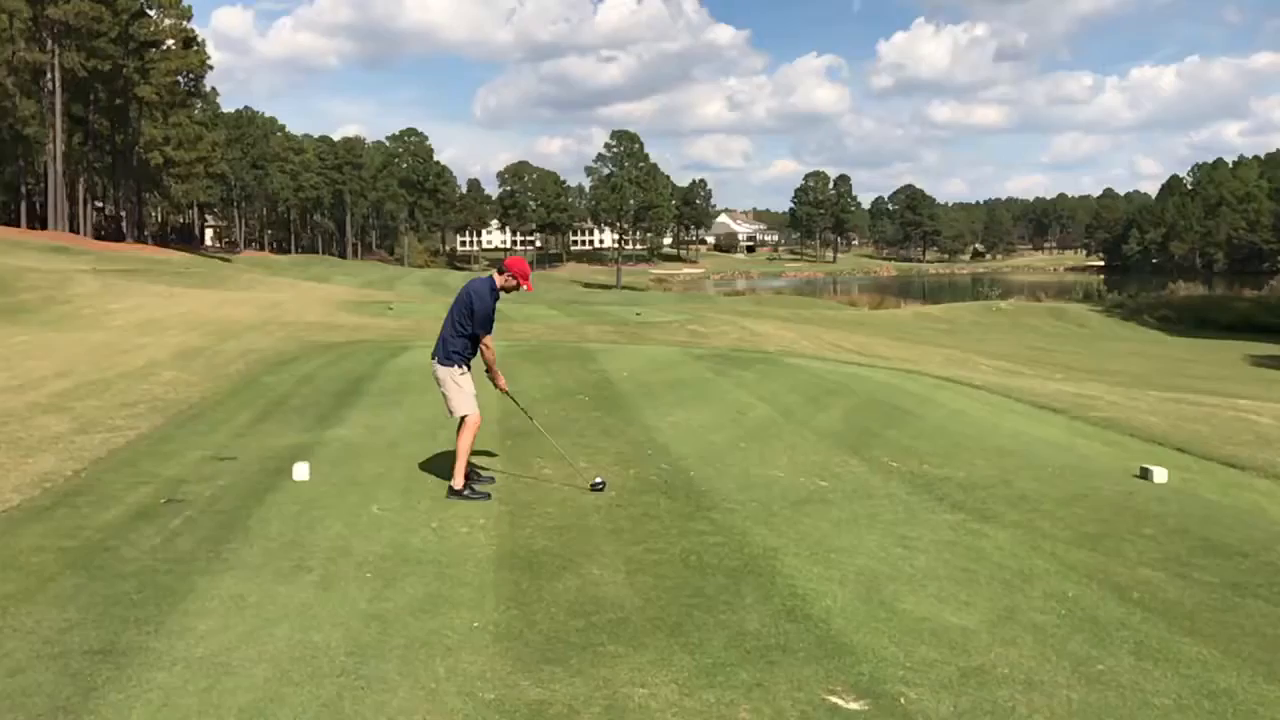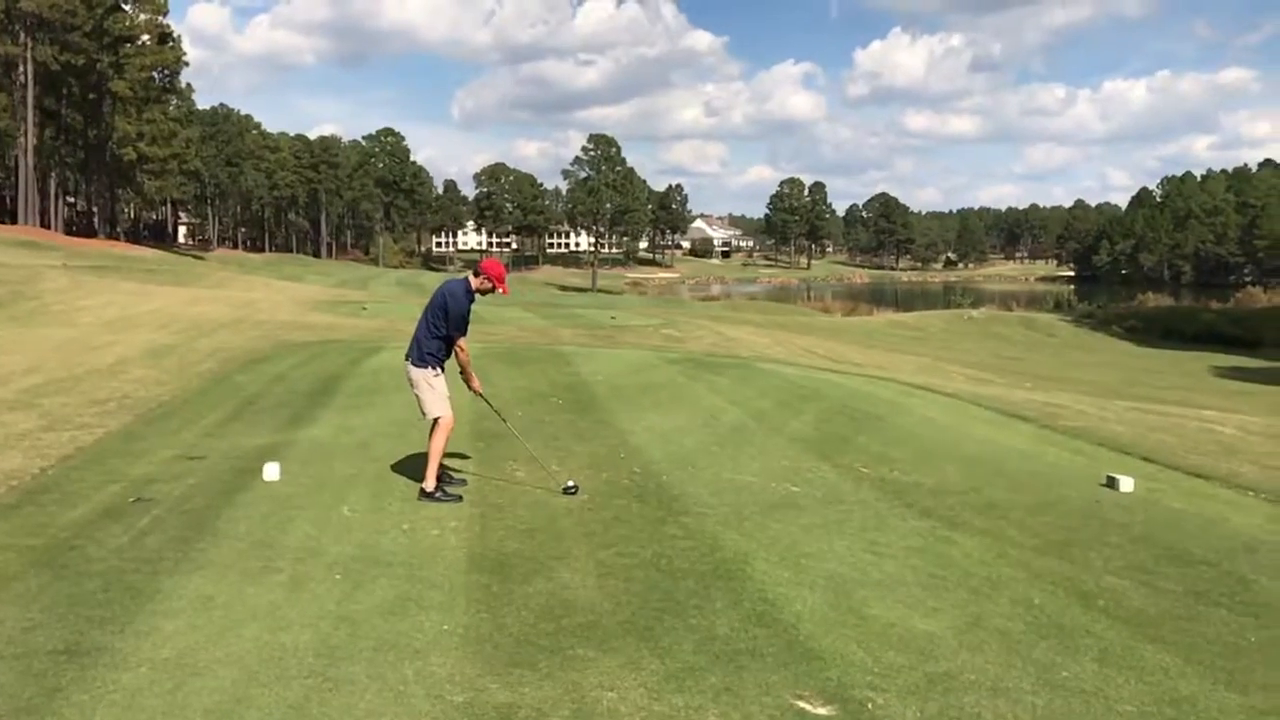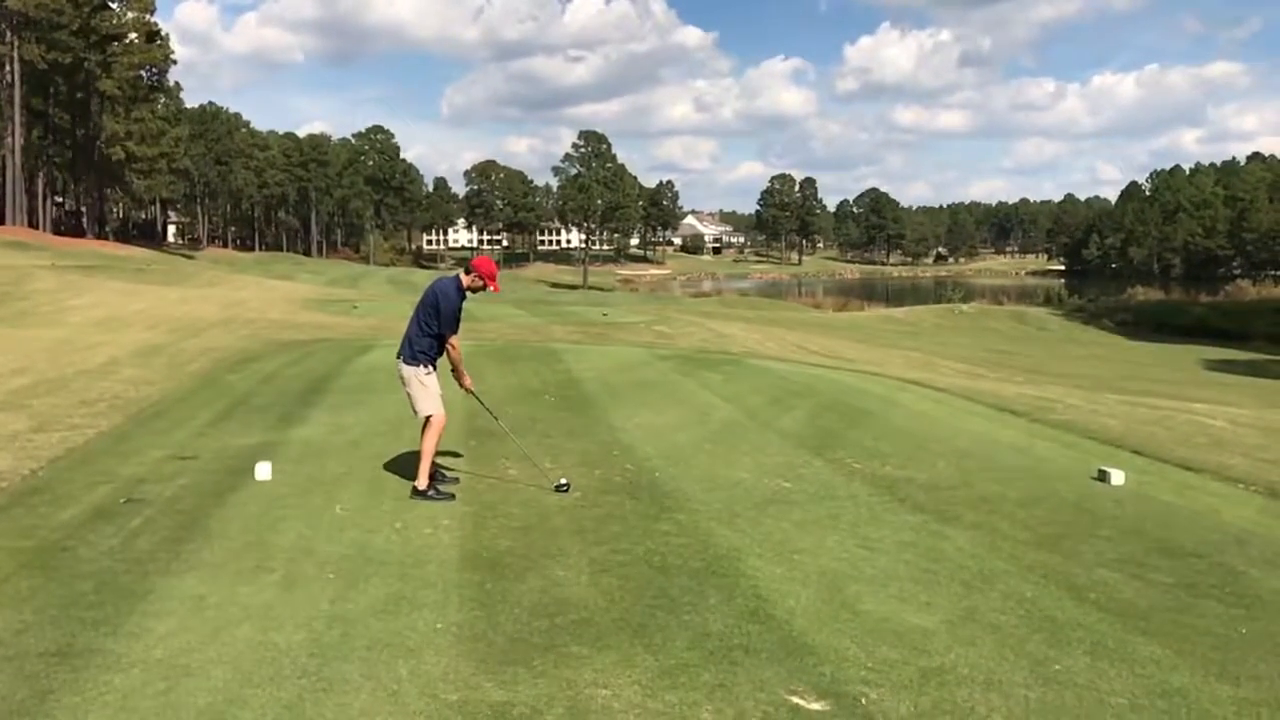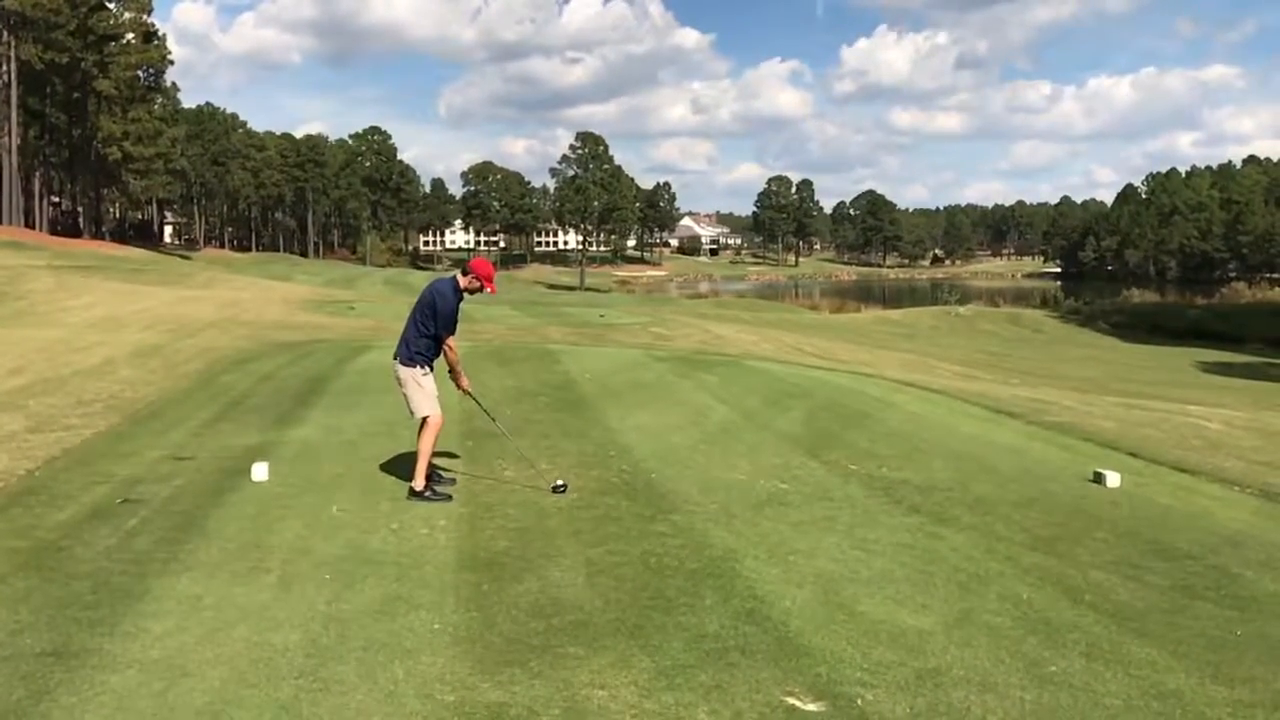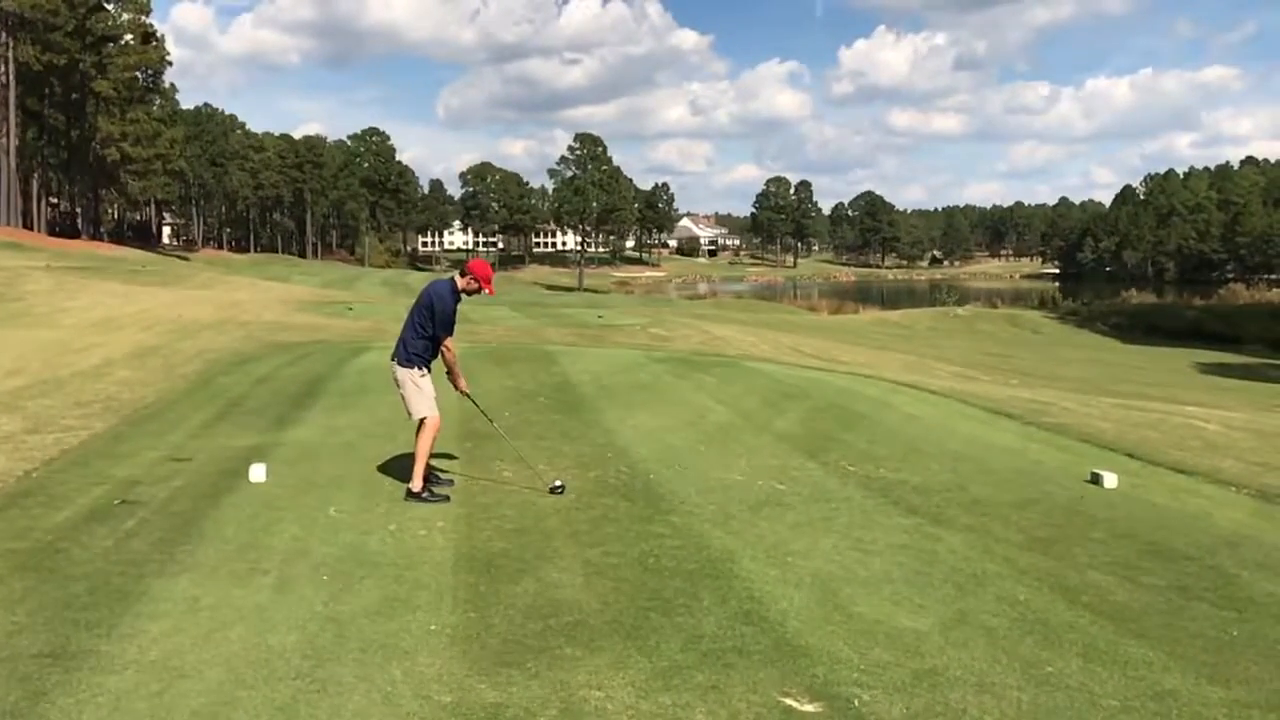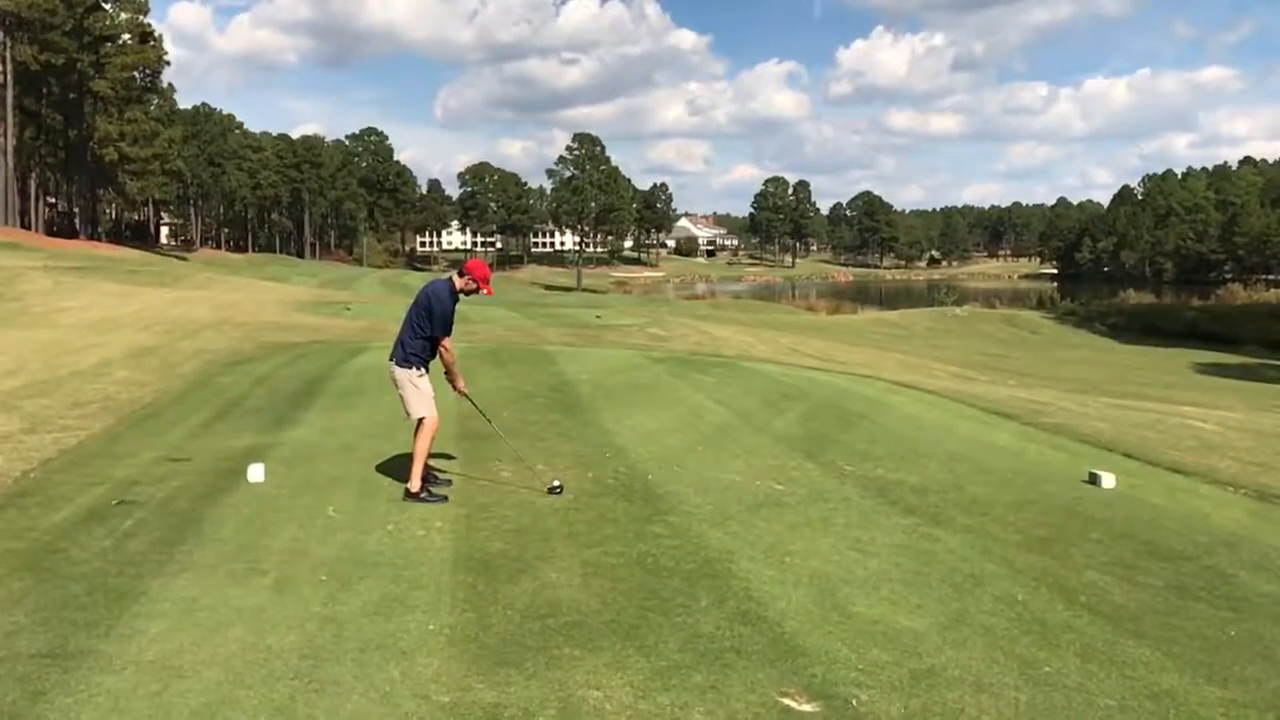
dt=0.4s
person 1, frame 1
left shoulder: (481, 286)
right shoulder: (483, 295)
right elbow: (485, 343)
left wrist: (492, 371)
right wrist: (496, 375)
left hip: (454, 360)
right hip: (451, 363)
left knee: (467, 417)
right knee: (472, 419)
left ankle: (464, 470)
right ankle: (458, 484)
person 1, frame 2
left shoulder: (457, 287)
right shoulder: (459, 296)
right elbow: (459, 346)
left wrist: (466, 373)
right wrist: (471, 377)
left hip: (428, 361)
right hip: (425, 364)
left knee: (440, 419)
right knee: (445, 421)
left ankle: (436, 472)
right ankle: (429, 486)
person 1, frame 3
left shoulder: (448, 285)
right shoulder: (450, 294)
right elbow: (450, 343)
left wrist: (457, 370)
right wrist: (462, 375)
left hip: (420, 359)
right hip: (417, 362)
left knee: (432, 417)
right knee: (437, 419)
left ankle: (429, 470)
right ankle: (421, 485)
person 1, frame 4
left shoulder: (445, 286)
right shoulder: (447, 296)
right elbow: (447, 344)
left wrist: (455, 372)
right wrist: (459, 376)
left hip: (416, 360)
right hip: (414, 364)
left knee: (429, 418)
right knee: (434, 420)
left ankle: (426, 471)
right ankle: (418, 486)
person 1, frame 5
left shoulder: (443, 287)
right shoulder: (445, 297)
right elbow: (445, 345)
left wrist: (452, 372)
right wrist: (457, 377)
left hip: (413, 361)
right hip: (411, 364)
left knee: (426, 419)
right knee: (432, 421)
left ankle: (423, 472)
right ankle: (416, 486)
person 1, frame 6
left shoulder: (441, 288)
right shoulder: (443, 297)
right elbow: (444, 346)
left wrist: (451, 373)
right wrist: (456, 378)
left hip: (411, 362)
right hip: (409, 365)
left knee: (425, 419)
right knee: (430, 421)
left ankle: (421, 472)
right ankle: (414, 487)
